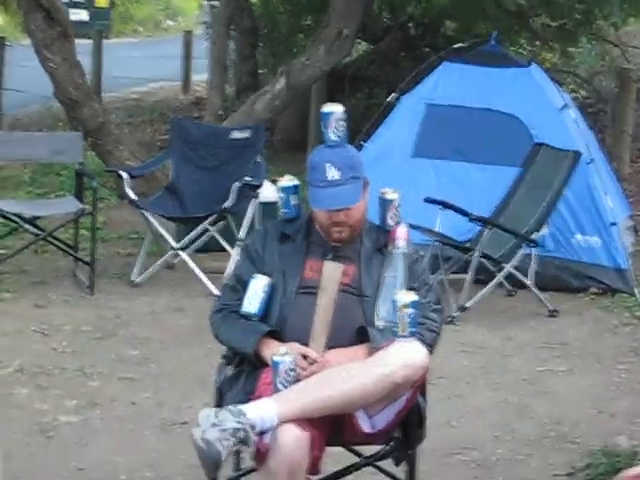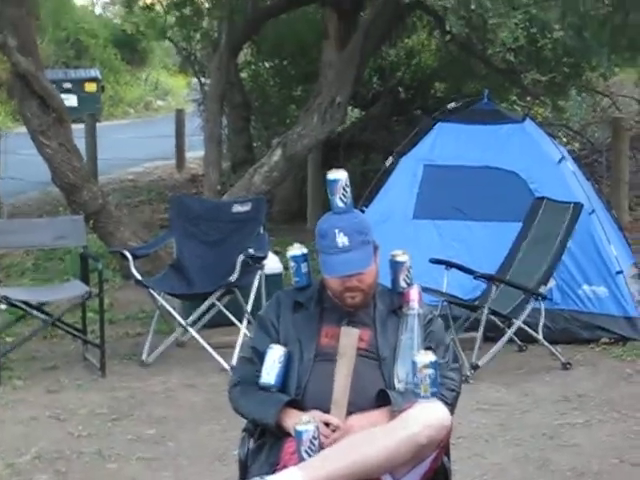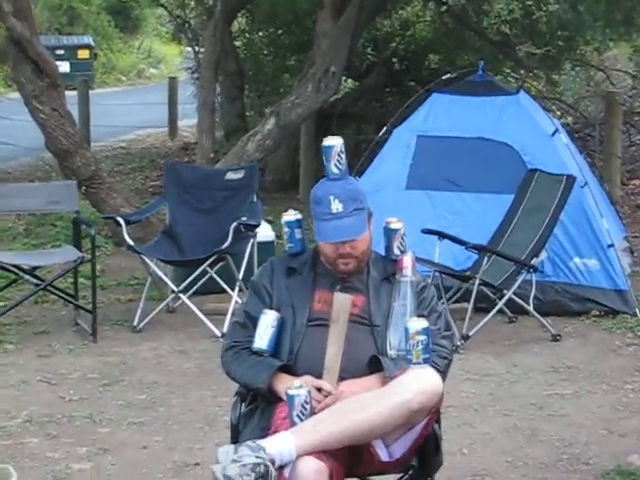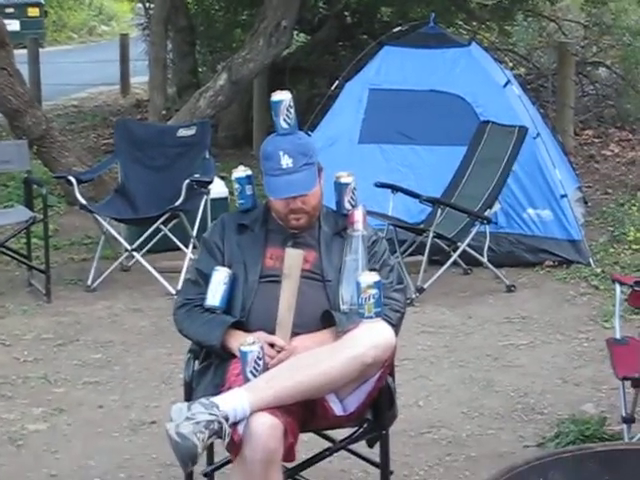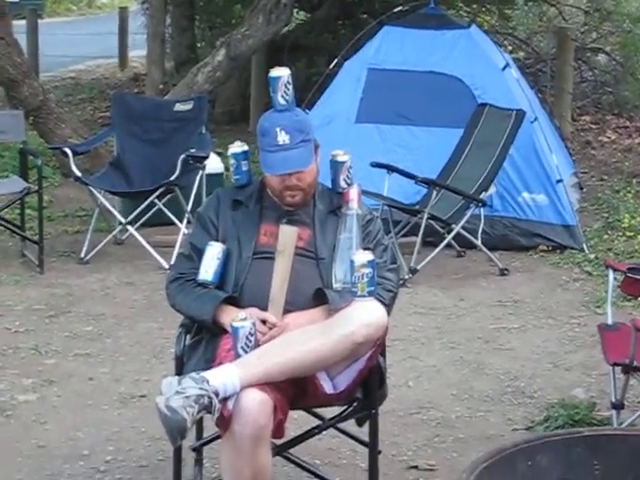
dt=0.7s
person 1, frame 1
right shoulder: (274, 239)
left elbow: (427, 322)
right elbow: (226, 314)
left wrist: (357, 355)
right wrist: (269, 348)
left hip: (366, 392)
right hip: (288, 382)
left knee: (411, 357)
right knee: (288, 442)
left ankle: (247, 417)
person 1, frame 2
right shoulder: (286, 308)
left elbow: (447, 385)
right elbow: (243, 386)
left wrist: (378, 419)
right wrist: (291, 418)
left hip: (387, 448)
left knee: (434, 417)
person 1, frame 3
right shoulder: (279, 274)
left elbow: (438, 352)
right elbow: (236, 350)
left wrist: (368, 387)
right wrist: (284, 384)
left hip: (381, 423)
left knee: (426, 383)
left ankle: (268, 451)
person 1, frame 4
right shoulder: (231, 231)
left elbow: (390, 307)
right elbow: (188, 308)
left wrist: (320, 341)
right wrist: (238, 340)
left hip: (337, 376)
right hip: (257, 370)
left knee: (378, 338)
right knee: (261, 432)
left ankle: (220, 410)
person 1, frame 5
right shoulder: (225, 207)
left elbow: (384, 286)
right elbow: (181, 283)
left wrist: (312, 319)
right wrist: (229, 315)
left hip: (327, 357)
right hip: (248, 348)
left knee: (370, 317)
right knee: (250, 409)
left ankle: (211, 384)
